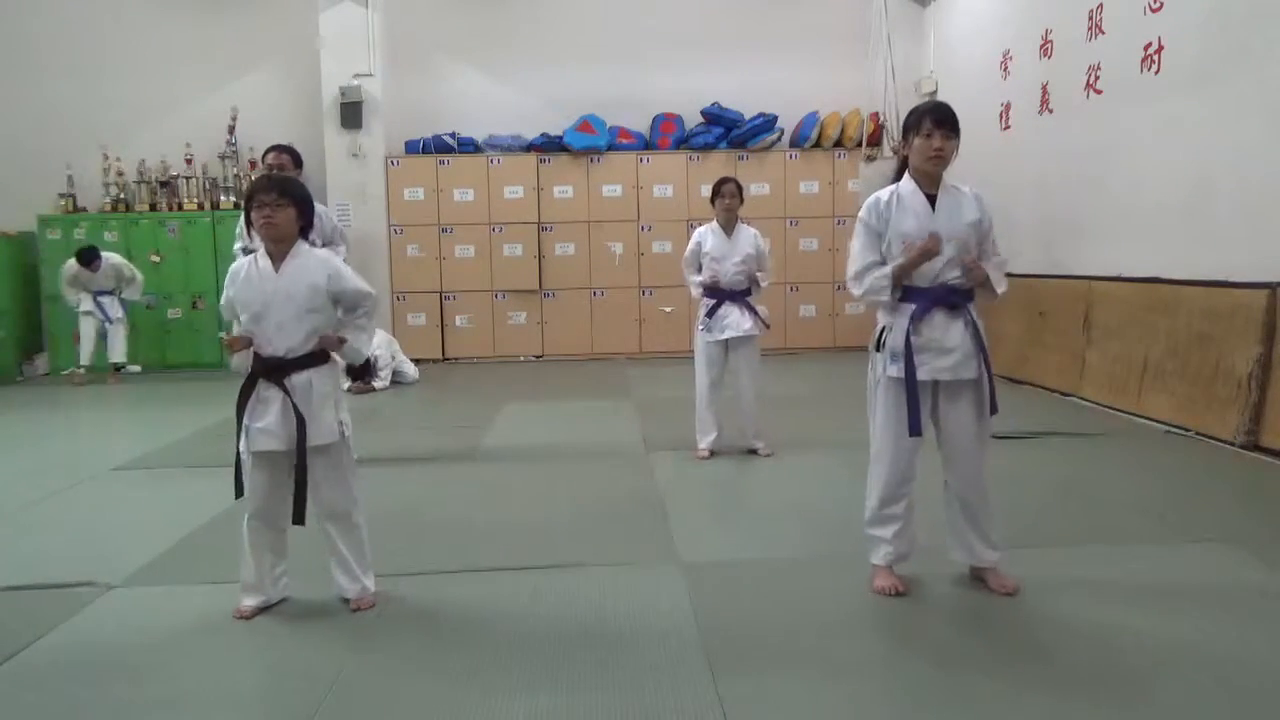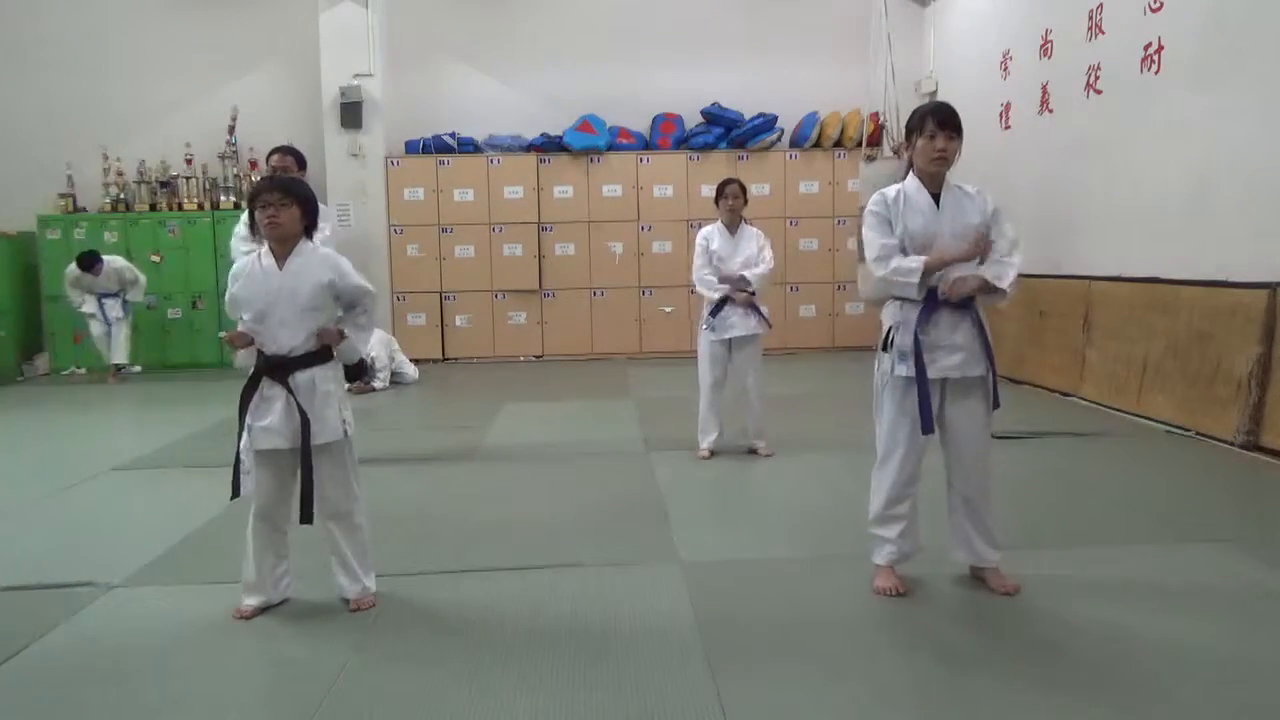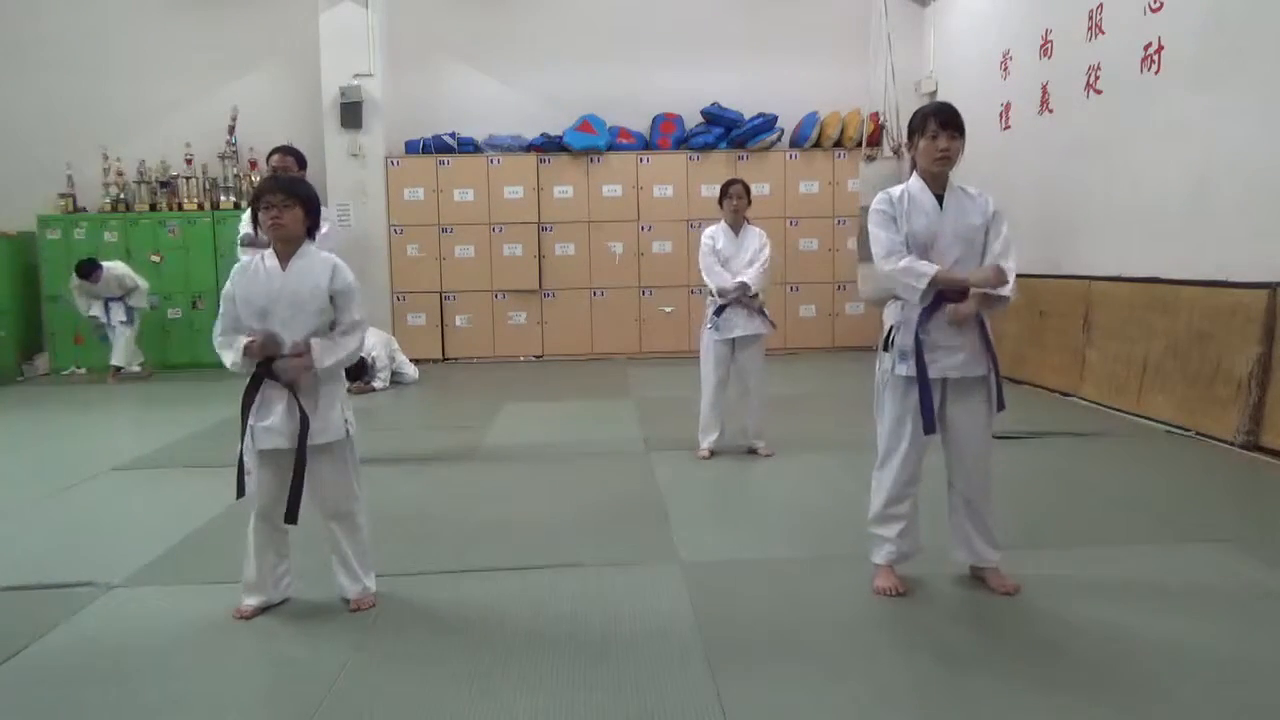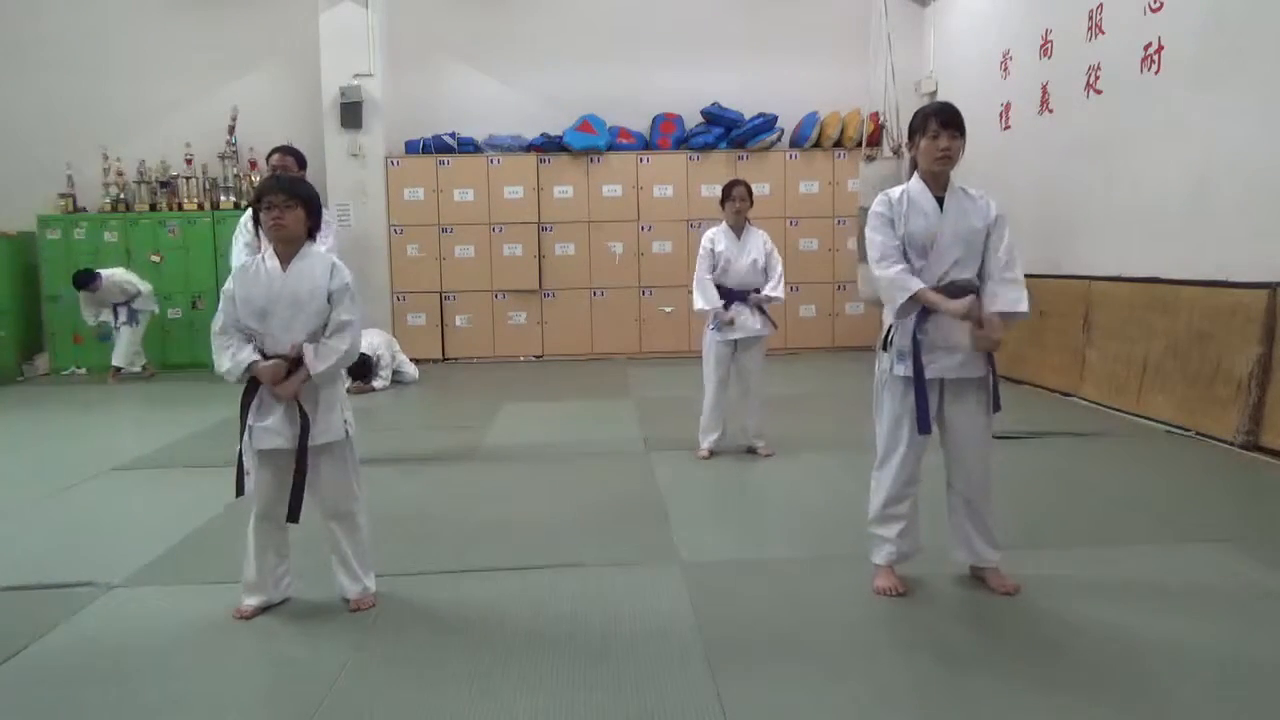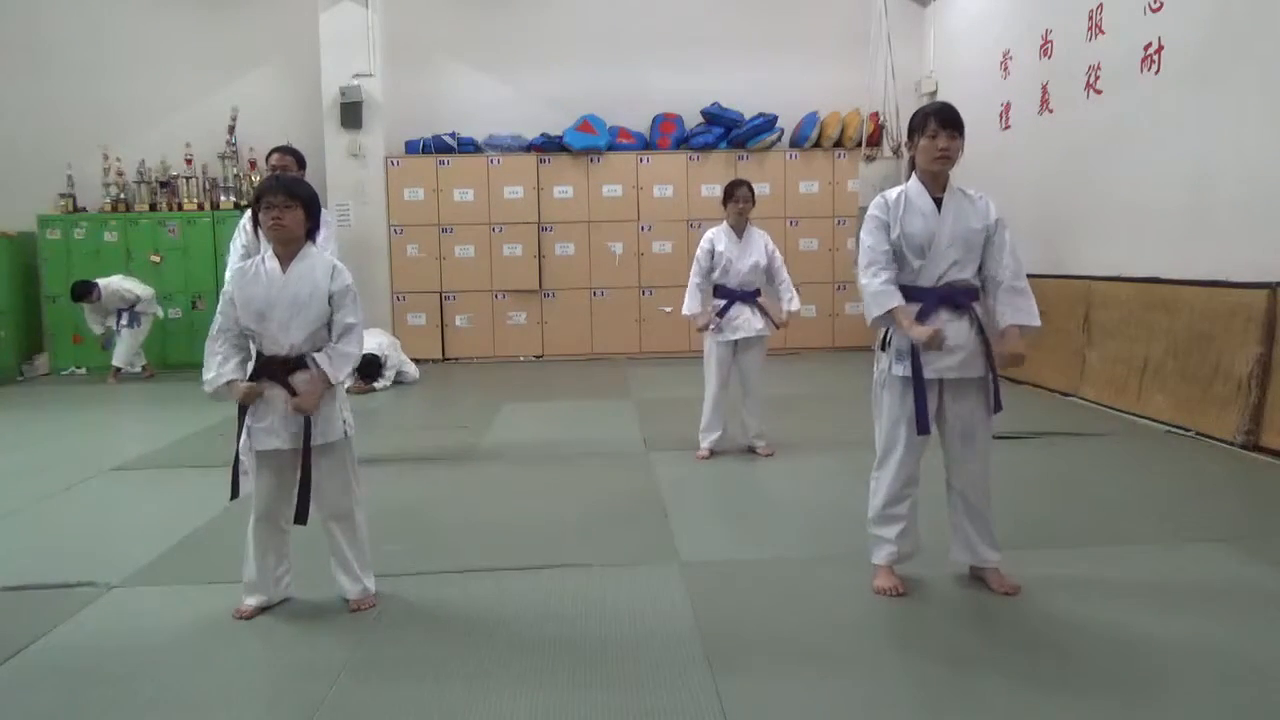
dt=0.2s
person 1, frame 1
left shoulder: (973, 205)
right shoulder: (879, 206)
left elbow: (992, 266)
right elbow: (861, 281)
left wrist: (981, 274)
right wrist: (912, 262)
left hip: (960, 337)
right hip: (902, 338)
left knee: (968, 457)
right knee: (893, 456)
left ankle: (981, 558)
right ankle: (885, 558)
person 1, frame 2
left shoulder: (979, 204)
right shoulder: (885, 204)
left elbow: (1005, 264)
right elbow: (884, 271)
left wrist: (972, 283)
right wrist: (955, 258)
left hip: (966, 338)
right hip: (909, 338)
left knee: (971, 457)
right knee: (899, 456)
left ankle: (982, 558)
right ankle: (887, 558)
person 1, frame 3
left shoulder: (981, 206)
right shoulder: (889, 204)
left elbow: (1000, 267)
right elbow: (897, 267)
left wrist: (975, 303)
right wrist: (969, 277)
left hip: (968, 338)
right hip: (910, 338)
left knee: (973, 457)
right knee: (900, 454)
left ankle: (982, 558)
right ankle: (887, 558)
person 1, frame 4
left shoulder: (982, 208)
right shoulder: (889, 205)
left elbow: (1002, 271)
right elbow: (888, 270)
left wrist: (992, 320)
right wrist: (944, 304)
left hip: (969, 342)
right hip: (910, 338)
left knee: (972, 457)
right knee: (899, 455)
left ankle: (982, 558)
right ankle: (887, 557)
person 1, frame 5
left shoulder: (981, 209)
right shoulder: (888, 206)
left elbow: (1004, 275)
right elbow: (876, 275)
left wrist: (1011, 333)
right wrist: (910, 326)
left hip: (968, 340)
right hip: (906, 340)
left knee: (972, 457)
right knee: (898, 456)
left ankle: (982, 559)
right ankle: (886, 558)
person 2, frame 1
left shoulder: (323, 266)
right shoulder: (240, 273)
left elbow: (364, 305)
left wrist: (343, 341)
right wrist: (240, 342)
left hip: (315, 394)
right hip: (263, 397)
left knee: (336, 498)
right knee: (262, 502)
left ankle: (358, 583)
right ankle: (262, 588)
person 2, frame 2
left shoulder: (328, 265)
right shoulder: (243, 273)
left elbow: (364, 306)
left wrist: (341, 334)
right wrist: (242, 339)
left hip: (318, 392)
right hip: (267, 396)
left knee: (339, 498)
right knee: (266, 502)
left ankle: (358, 583)
right ankle: (263, 588)
person 2, frame 3
left shoulder: (330, 269)
right shoulder: (244, 273)
left elbow: (352, 332)
right elbow: (225, 332)
left wrist: (310, 361)
right wrist: (248, 346)
left hip: (321, 397)
right hip: (267, 398)
left knee: (340, 499)
right knee: (266, 502)
left ankle: (358, 583)
right ankle: (263, 588)
person 2, frame 4
left shoulder: (330, 270)
right shoulder: (244, 275)
left elbow: (345, 336)
right elbow: (225, 334)
left wrist: (303, 372)
right wrist: (255, 365)
left hip: (320, 395)
right hip: (266, 400)
left knee: (340, 499)
right knee: (266, 502)
left ankle: (359, 583)
right ankle: (263, 588)
person 2, frame 5
left shoulder: (331, 272)
right shoulder: (243, 276)
left elbow: (348, 337)
right elbow: (224, 336)
left wrist: (319, 383)
right wrist: (232, 380)
left hip: (320, 395)
right hip: (265, 399)
left knee: (339, 499)
right knee: (266, 503)
left ankle: (358, 584)
right ankle: (264, 588)
person 3, frame 1
left shoulder: (753, 236)
right shoulder: (701, 235)
left elbow: (764, 271)
right elbow: (689, 271)
left wrist: (756, 281)
right wrist: (704, 282)
left hip: (743, 314)
right hip: (712, 314)
left knee: (748, 382)
right knee: (708, 382)
left ankle: (756, 440)
right ankle: (706, 440)
person 3, frame 2
left shoulder: (756, 236)
right shoulder: (706, 235)
left elbow: (764, 268)
right elbow: (701, 275)
left wrist: (737, 279)
right wrist: (730, 293)
left hip: (748, 315)
right hip: (717, 314)
left knee: (752, 382)
right knee: (711, 381)
left ankle: (756, 440)
right ankle: (707, 441)
person 3, frame 3
left shoulder: (758, 235)
right shoulder: (711, 235)
left elbow: (761, 268)
right elbow: (712, 273)
left wrist: (735, 287)
right wrist: (738, 295)
left hip: (752, 315)
right hip: (721, 313)
left knee: (753, 382)
right knee: (713, 381)
left ankle: (756, 440)
right ankle: (707, 440)
person 3, frame 4
left shoulder: (761, 238)
right shoulder: (712, 237)
left elbow: (776, 271)
right elbow: (703, 277)
left wrist: (767, 296)
right wrist: (717, 310)
left hip: (753, 316)
right hip: (720, 316)
left knee: (752, 382)
right knee: (715, 382)
left ankle: (756, 439)
right ankle: (708, 441)
person 3, frame 5
left shoulder: (762, 239)
right shoulder: (712, 238)
left elbow: (779, 275)
right elbow: (698, 278)
left wrist: (787, 308)
right wrist: (698, 313)
left hip: (753, 316)
right hip: (721, 315)
left knee: (752, 382)
right knee: (715, 382)
left ankle: (756, 439)
right ankle: (708, 441)
